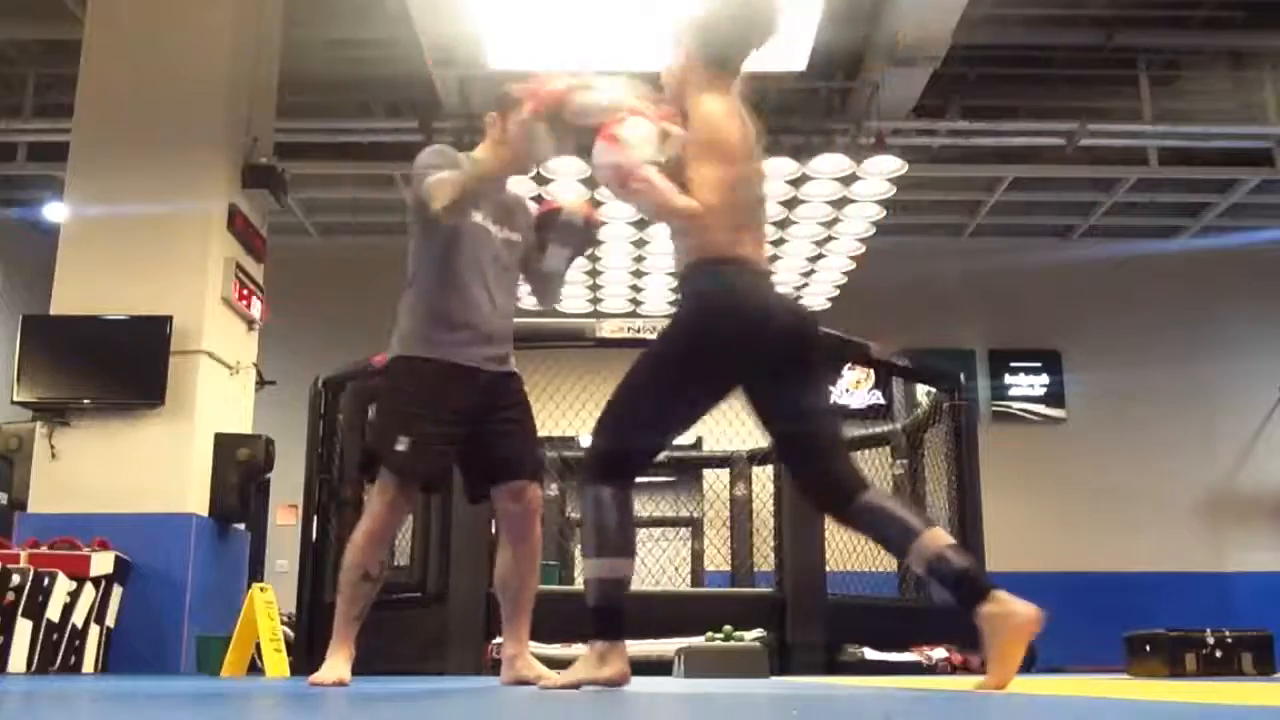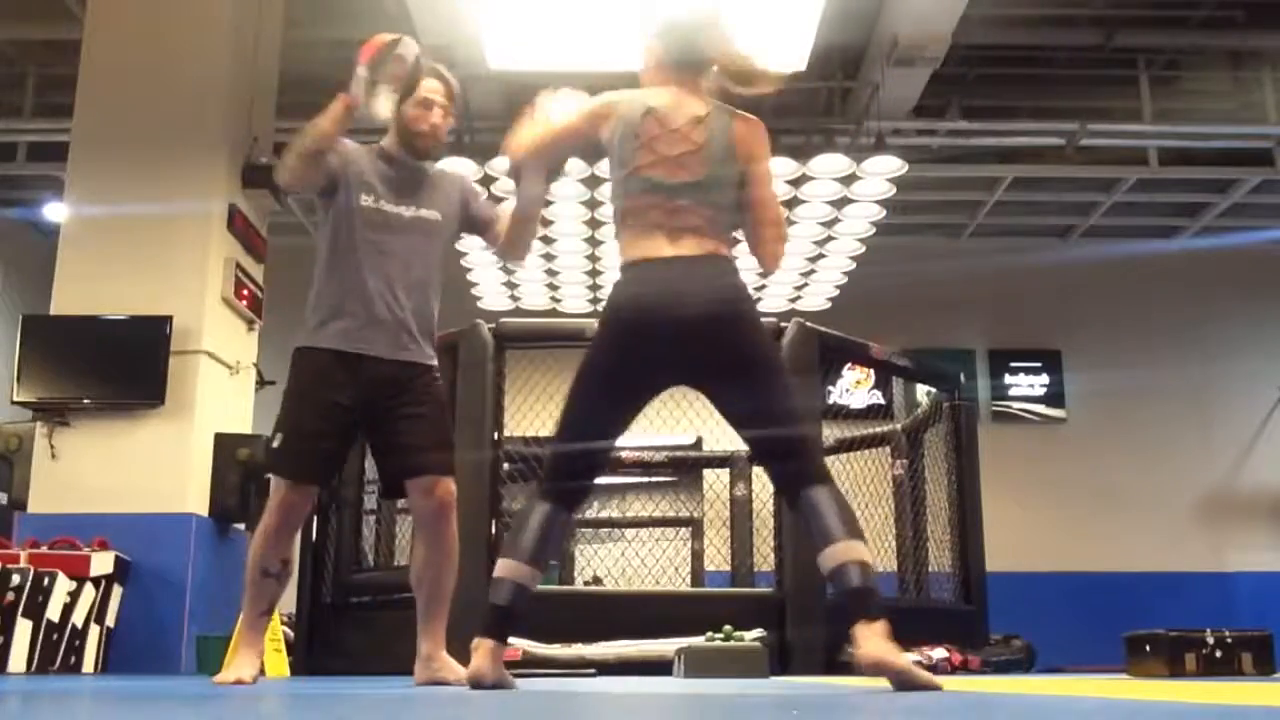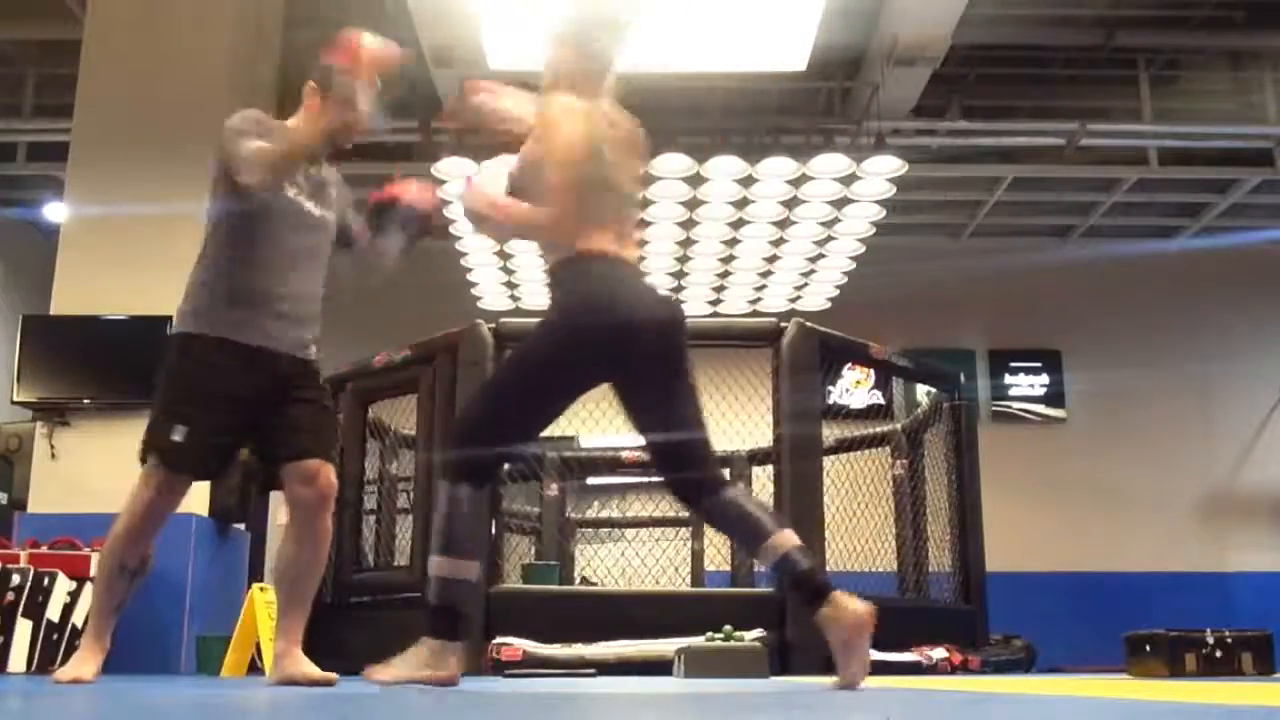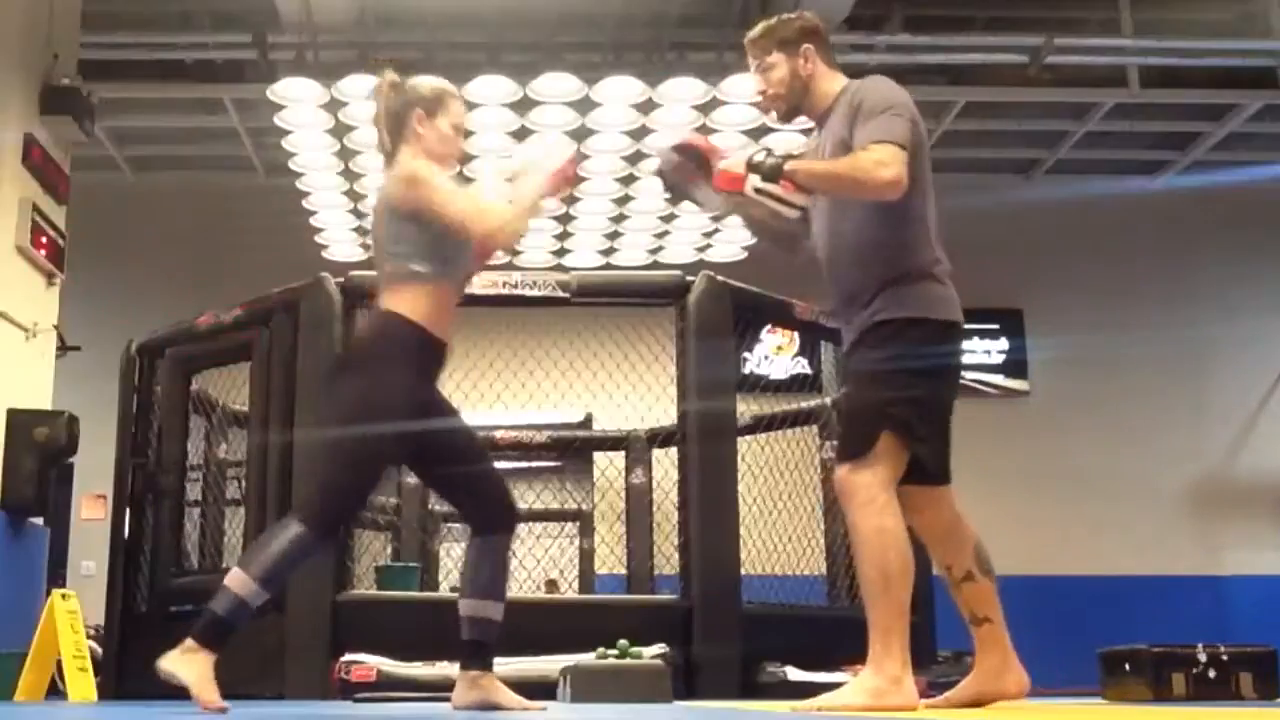
dt=0.7s
person 1, frame 1
left shoulder: (711, 117)
right shoulder: (729, 118)
left elbow: (703, 227)
left wrist: (635, 177)
left hip: (721, 317)
right hip: (764, 317)
left knee: (609, 466)
right knee: (839, 488)
left ankle: (607, 649)
right ankle: (993, 605)
person 1, frame 2
left shoulder: (617, 108)
right shoulder: (743, 130)
left elbow: (519, 153)
right elbow: (771, 252)
left wrist: (549, 108)
left hip: (637, 313)
right hip: (720, 308)
left knee: (559, 483)
right knee: (804, 474)
left ankle: (489, 646)
right ankle: (870, 632)
person 1, frame 3
left shoulder: (565, 110)
right shoulder: (623, 128)
left elbow: (550, 219)
left wrist: (493, 209)
right wrist: (519, 113)
left hip: (592, 313)
right hip: (645, 314)
left knee: (469, 459)
right knee: (702, 482)
left ankle: (441, 646)
right ankle: (830, 606)
person 1, frame 4
left shoulder: (876, 98)
right shoulder: (828, 129)
left elbow: (887, 176)
right elbow: (798, 236)
left wrist: (784, 166)
right wrist: (730, 192)
left hip: (906, 322)
right hip: (889, 329)
left knee: (862, 480)
right knee: (924, 499)
left ankle: (889, 673)
right ankle: (997, 662)
person 2, frame 1
left shoulder: (519, 209)
right shoulder: (442, 161)
left elbow: (545, 294)
right elbow: (450, 205)
left wrist: (563, 247)
right wrist: (512, 143)
left hip: (494, 370)
right hip: (429, 360)
left knee: (523, 505)
right knee: (390, 500)
left ankle: (517, 655)
right ankle: (339, 651)
person 2, frame 2
left shoulder: (452, 190)
right shoulder: (348, 160)
left elbow: (514, 245)
right elbow: (291, 176)
left wrist: (535, 185)
right wrist: (351, 101)
left hip: (410, 365)
right hip: (331, 354)
left knee: (437, 499)
right knee: (289, 499)
left ankle: (432, 653)
right ankle: (247, 649)
person 2, frame 3
left shoulder: (332, 183)
right shoulder: (249, 129)
left elbow: (377, 255)
right elbow: (258, 172)
left wrist: (408, 215)
right wrist: (337, 107)
left hip: (291, 356)
right hip: (216, 342)
left knee: (316, 488)
right knee: (160, 490)
left ankle: (288, 650)
right ankle: (94, 642)
person 2, frame 4
left shoulder: (408, 192)
right shoulder: (417, 174)
right elbow: (500, 228)
left wrist: (468, 255)
right wrist: (544, 177)
left hip: (411, 377)
right hip: (387, 368)
left knee: (493, 512)
right knee: (329, 511)
left ankle: (476, 677)
right ankle: (196, 650)
